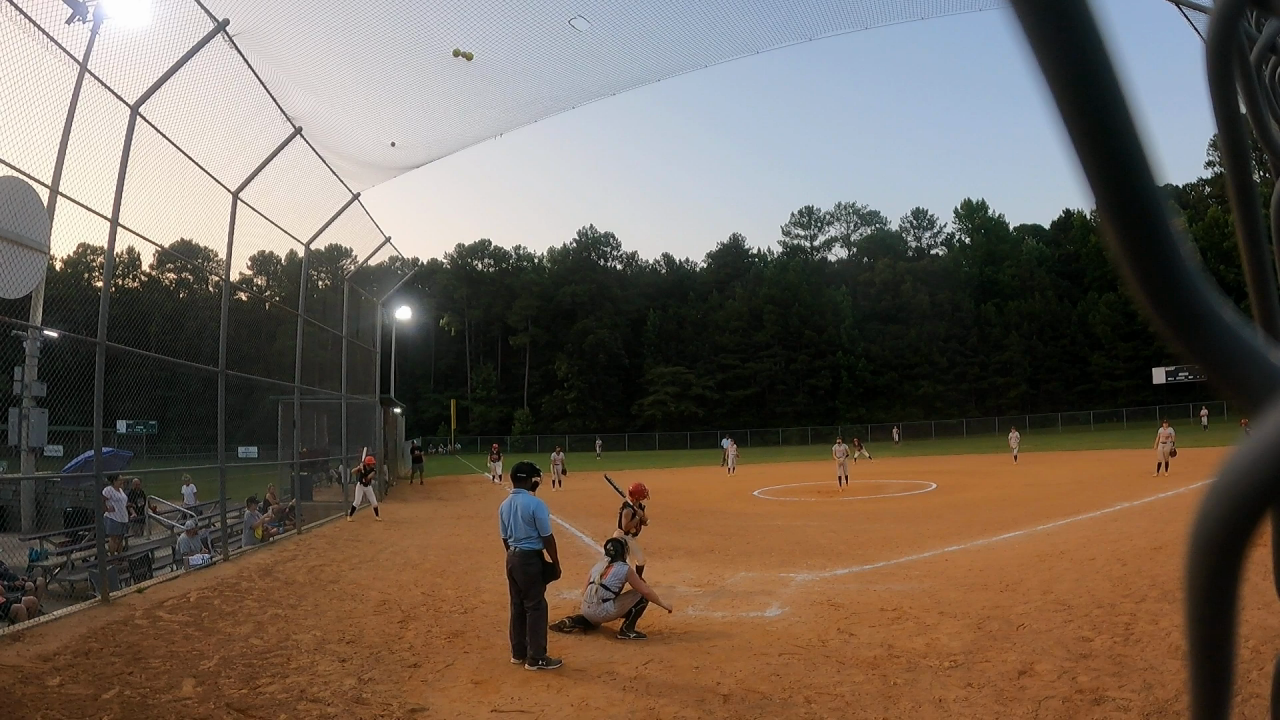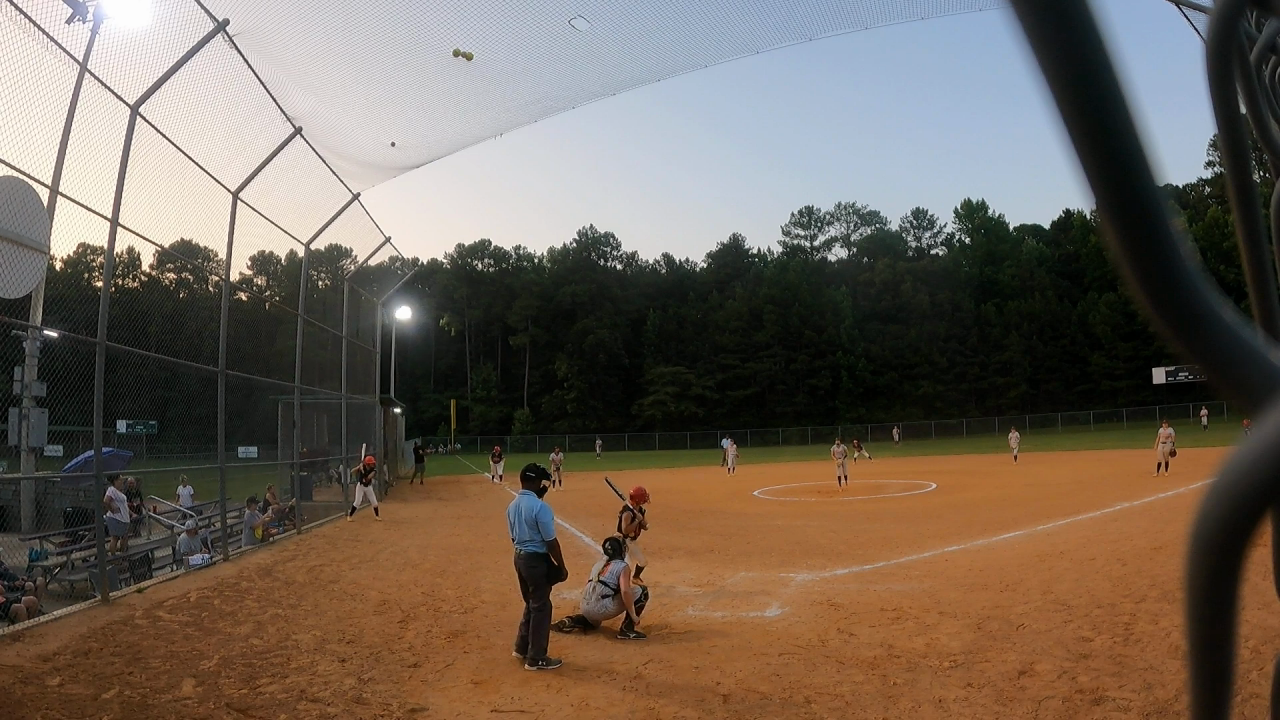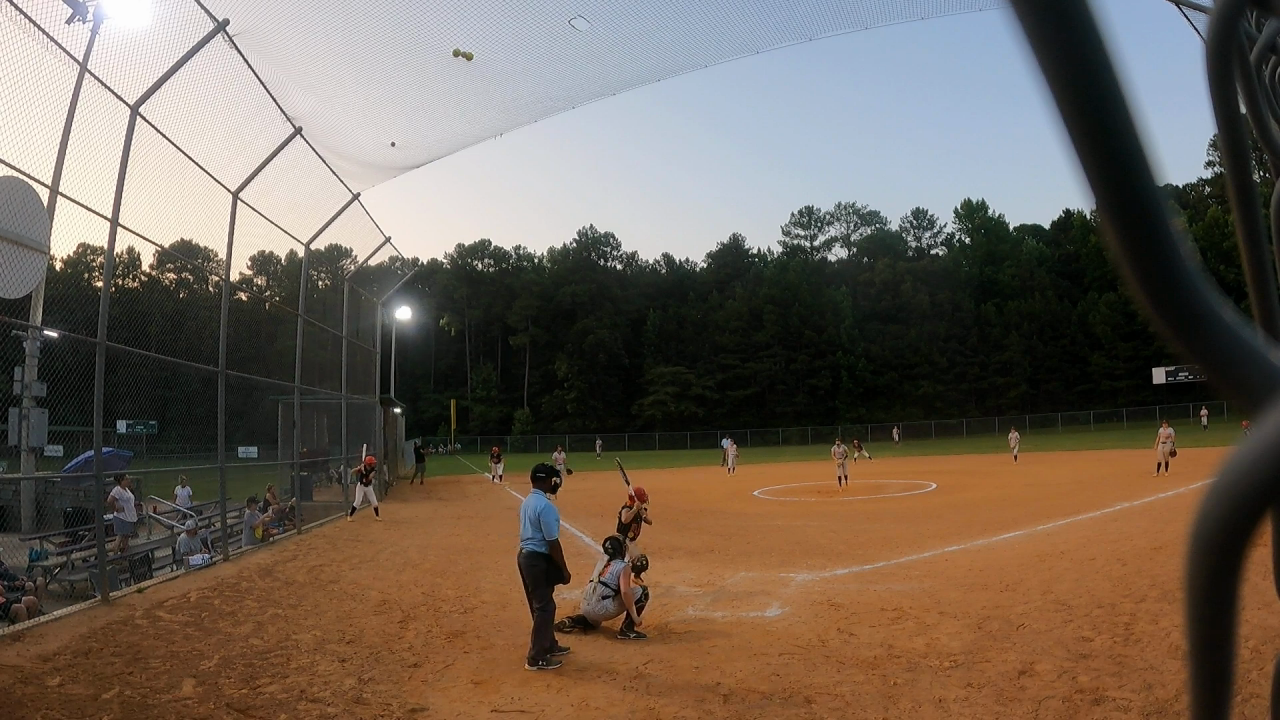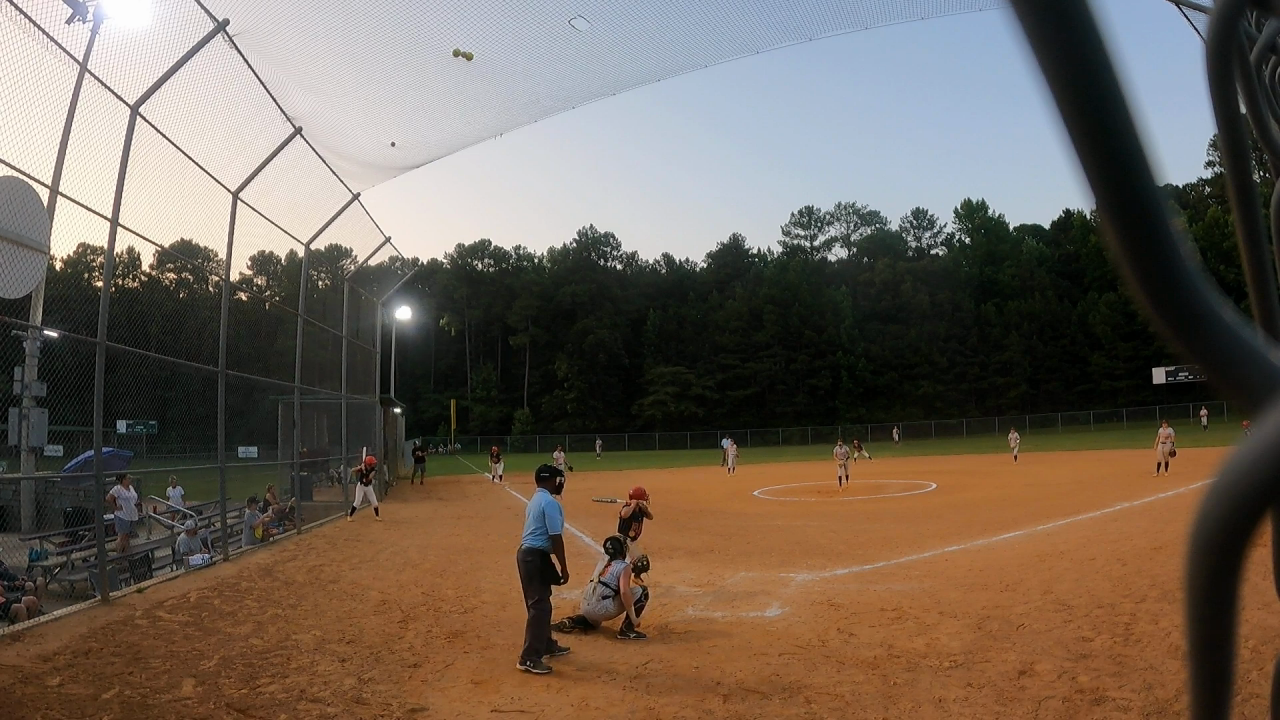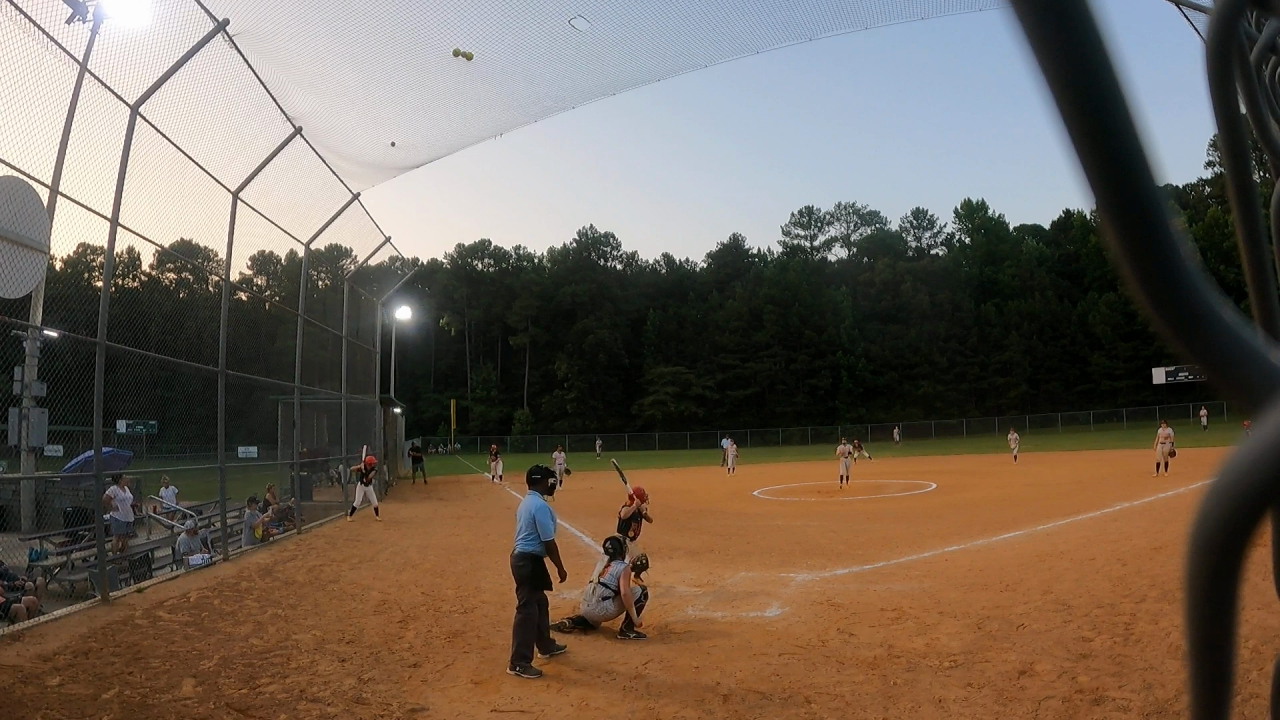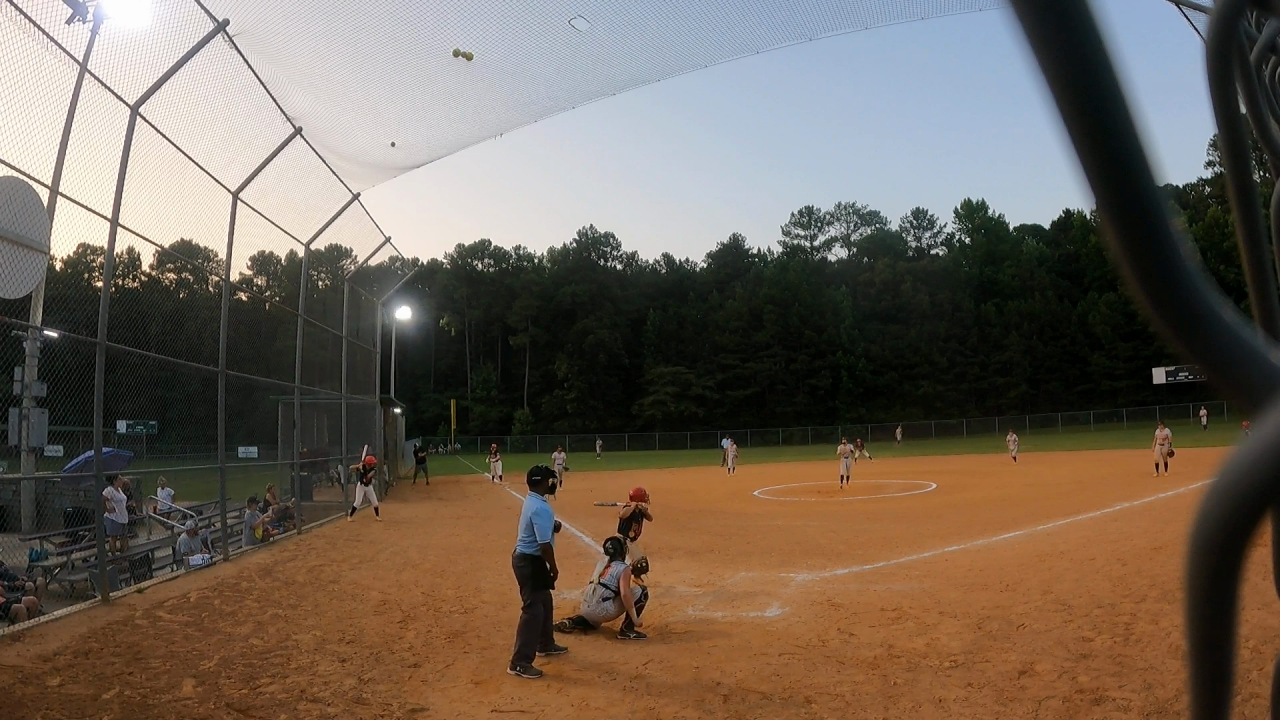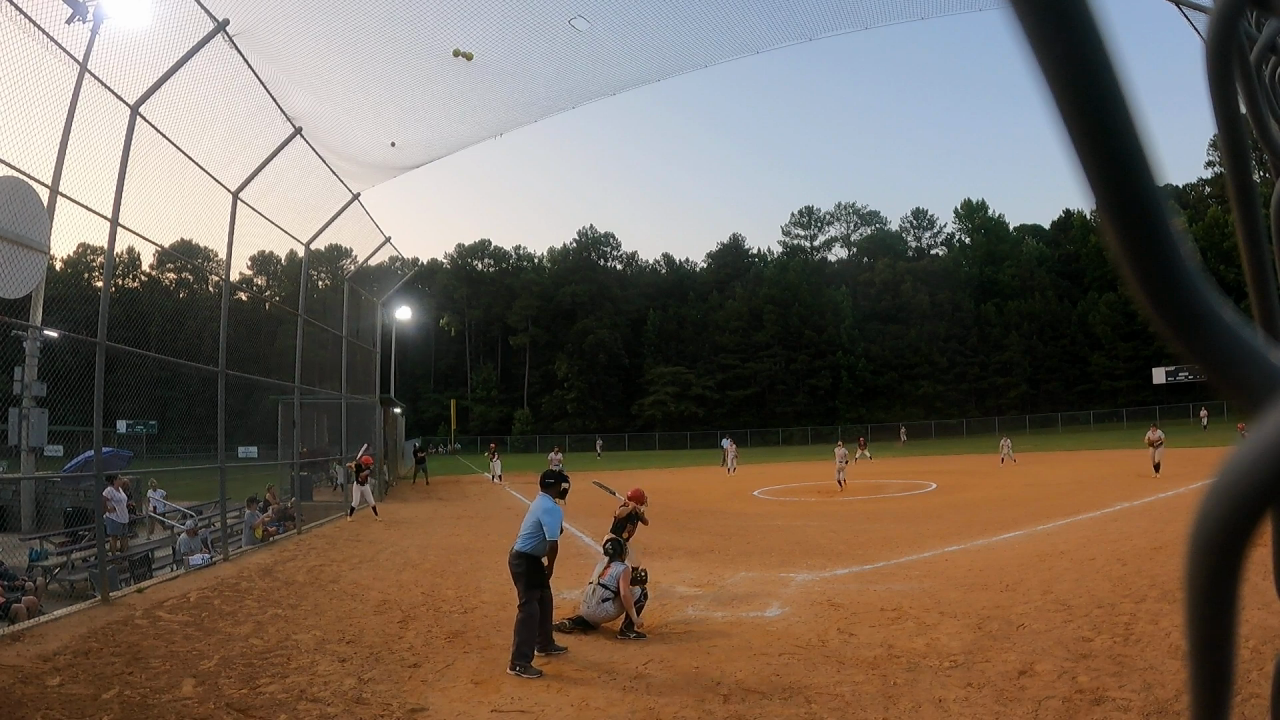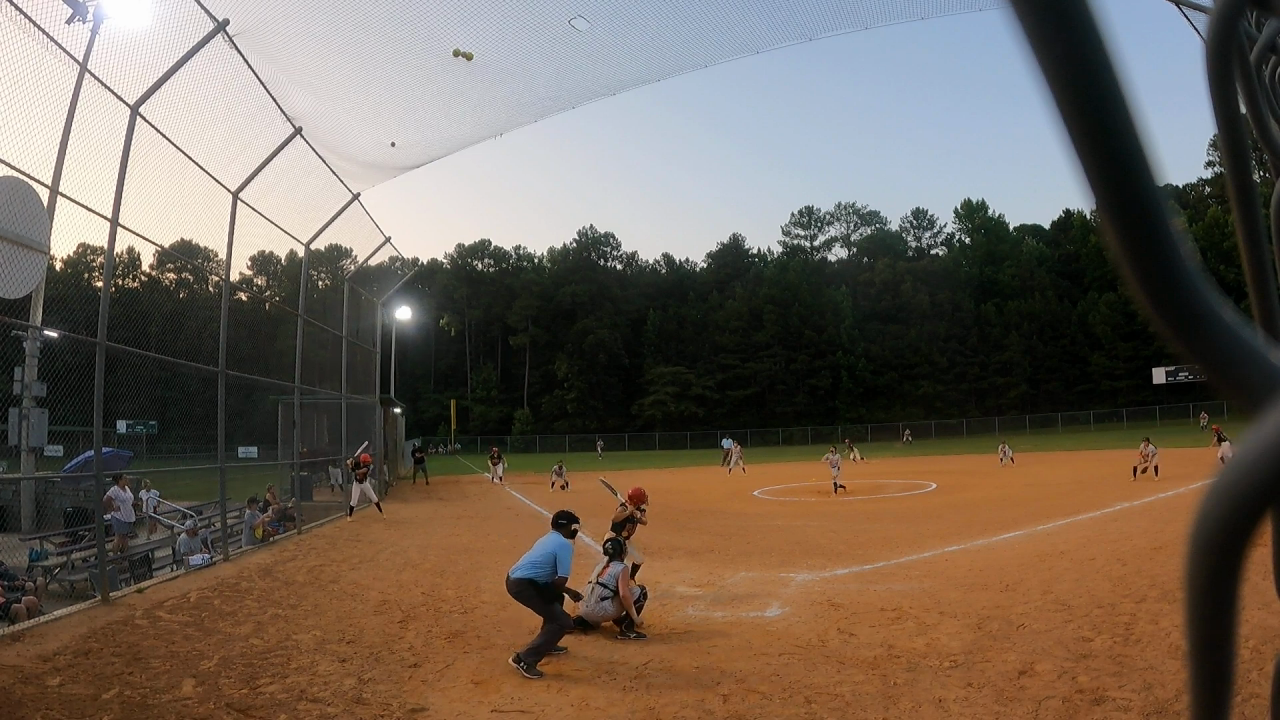
dt=0.5s
person 1, frame 1
left shoulder: (504, 505)
right shoulder: (535, 504)
left elbow: (505, 538)
right elbow: (547, 537)
right wrist: (555, 563)
left hip: (512, 558)
right hip: (530, 559)
left knee: (517, 606)
right knee: (536, 607)
left ankle: (519, 652)
right ankle: (536, 658)
person 1, frame 2
left shoulder: (512, 506)
right shoulder: (540, 507)
right elbow: (551, 541)
right wrist: (562, 566)
left hip: (519, 558)
right hip: (537, 560)
left knee: (531, 605)
right knee: (541, 608)
left ankle: (522, 647)
right ankle: (536, 658)
person 1, frame 3
left shoulder: (527, 502)
right shoulder: (546, 506)
right elbow: (552, 542)
right wrist: (564, 569)
left hip: (525, 556)
right hip: (538, 560)
left knee: (540, 606)
right knee: (544, 607)
left ankle: (548, 646)
right ankle: (536, 658)
person 1, frame 4
left shoulder: (535, 500)
right shoulder: (550, 502)
right elbow: (555, 537)
left wrist: (558, 565)
right wrist: (564, 566)
left hip: (527, 553)
right hip: (536, 557)
left knee: (541, 603)
right knee: (539, 606)
left ankle: (547, 646)
right ankle: (529, 657)
person 1, frame 5
left shoulder: (526, 502)
right shoulder: (541, 506)
right elbow: (549, 542)
right wrist: (560, 568)
left hip: (523, 557)
right hip: (529, 561)
left knee: (540, 603)
right knee: (527, 610)
left ankle: (546, 645)
right ankle: (518, 663)
person 1, frame 6
left shoulder: (531, 501)
right shoulder: (541, 508)
right elbow: (544, 544)
left wrist: (552, 526)
right wrist: (554, 567)
left hip: (527, 558)
right hip: (530, 562)
left knee: (544, 601)
right knee: (533, 609)
left ankle: (545, 644)
right ankle: (520, 662)
person 1, frame 7
left shoulder: (540, 502)
right shoulder: (551, 508)
right elbow: (552, 543)
right wrist: (550, 567)
left hip: (527, 557)
right hip: (525, 560)
left knee: (544, 600)
right knee: (529, 609)
left ankle: (544, 644)
right ankle: (519, 663)
person 1, frame 8
left shoulder: (546, 539)
right shoulder: (564, 545)
right elbow: (561, 581)
left wrist: (568, 591)
left hip: (515, 581)
right hip: (524, 585)
left knee: (556, 598)
right knee: (563, 622)
left ankle: (548, 643)
right ankle: (524, 659)
